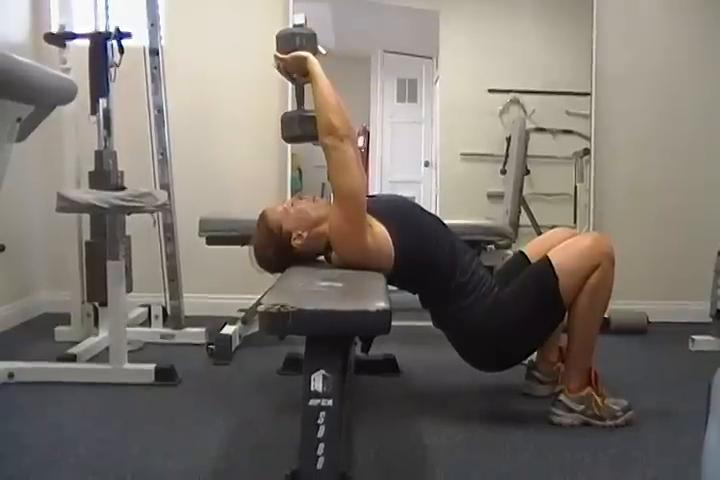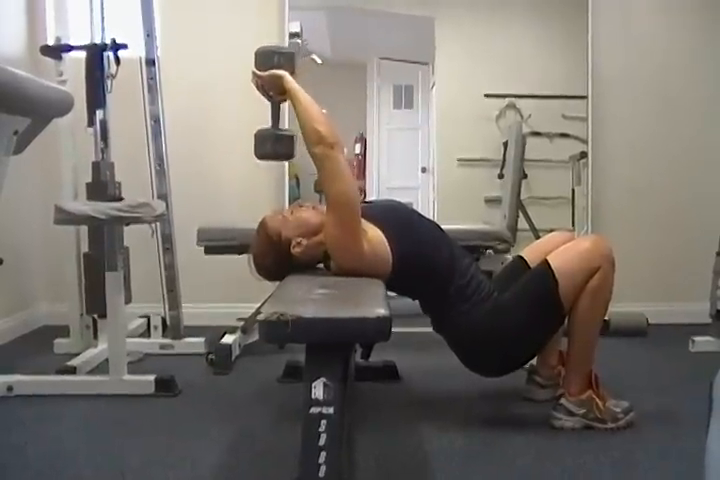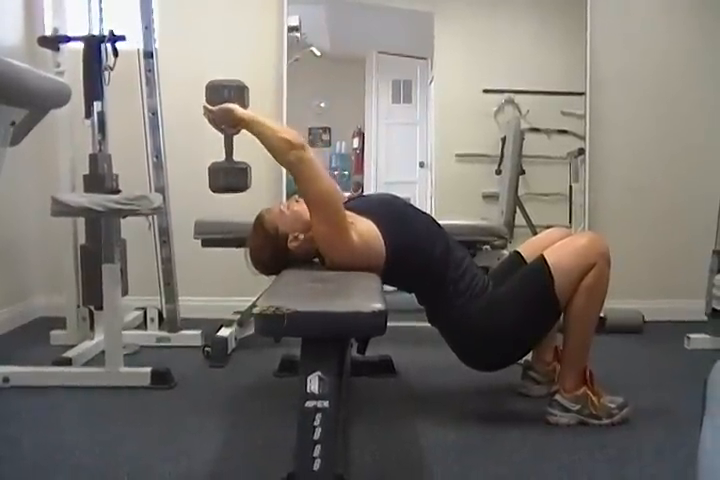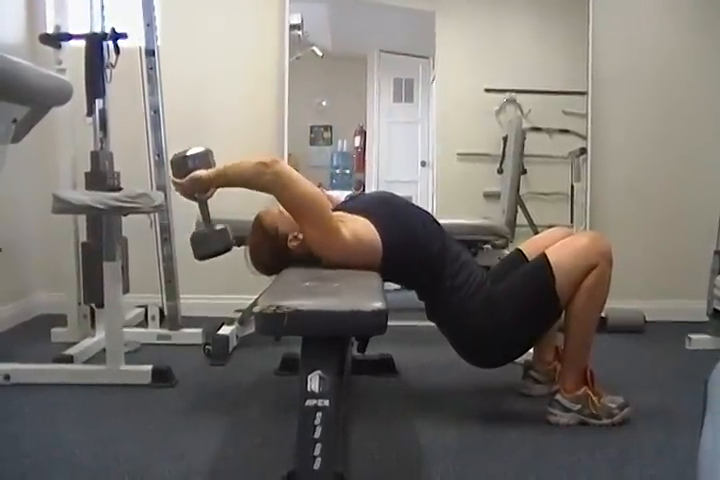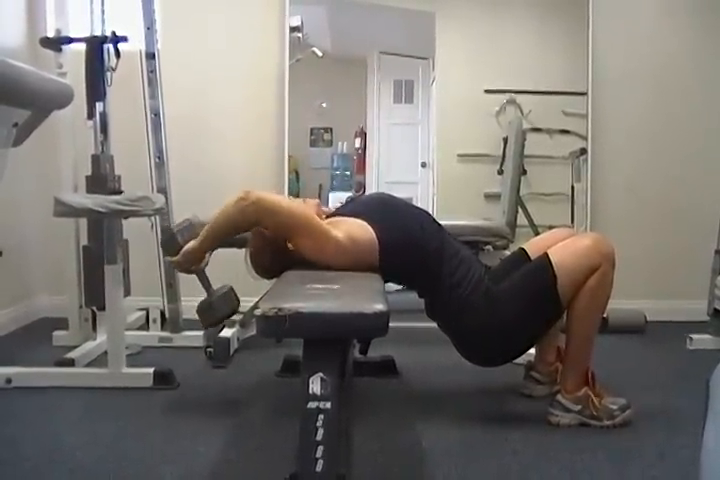
dt=1s
person 1, frame 1
left shoulder: (346, 232)
right shoulder: (348, 236)
left elbow: (339, 140)
right elbow: (337, 136)
left wrist: (310, 76)
right wrist: (312, 65)
left hip: (484, 300)
right hip: (491, 325)
left knee: (565, 237)
right knee: (596, 249)
left ankle: (547, 369)
right ankle: (576, 394)
person 1, frame 2
left shoulder: (345, 243)
right shoulder: (346, 244)
left elbow: (327, 148)
right elbow: (325, 145)
left wrist: (289, 87)
right wrist: (289, 84)
left hip: (483, 306)
right hip: (490, 330)
left knee: (563, 241)
right knee: (596, 252)
left ankle: (547, 373)
right ankle: (577, 398)
person 1, frame 3
left shoulder: (335, 229)
right shoulder: (337, 241)
left elbow: (299, 155)
right elbow: (296, 151)
left wrist: (243, 119)
right wrist: (243, 118)
left hip: (480, 301)
right hip: (485, 323)
left knee: (557, 237)
right knee: (592, 249)
left ankle: (542, 369)
right ankle: (571, 393)
person 1, frame 4
left shoulder: (333, 224)
right shoulder: (332, 239)
right elbow: (272, 170)
right wrist: (211, 178)
left hip: (479, 296)
right hip: (485, 320)
left knee: (561, 236)
right knee: (594, 249)
left ankle: (543, 368)
right ankle: (572, 393)
person 1, frame 5
left shoulder: (333, 226)
right shoulder: (327, 242)
right elbow: (253, 202)
right wrist: (200, 248)
left hip: (482, 292)
right hip: (486, 318)
left knee: (564, 238)
right knee: (597, 250)
left ankle: (545, 368)
right ankle: (573, 394)
